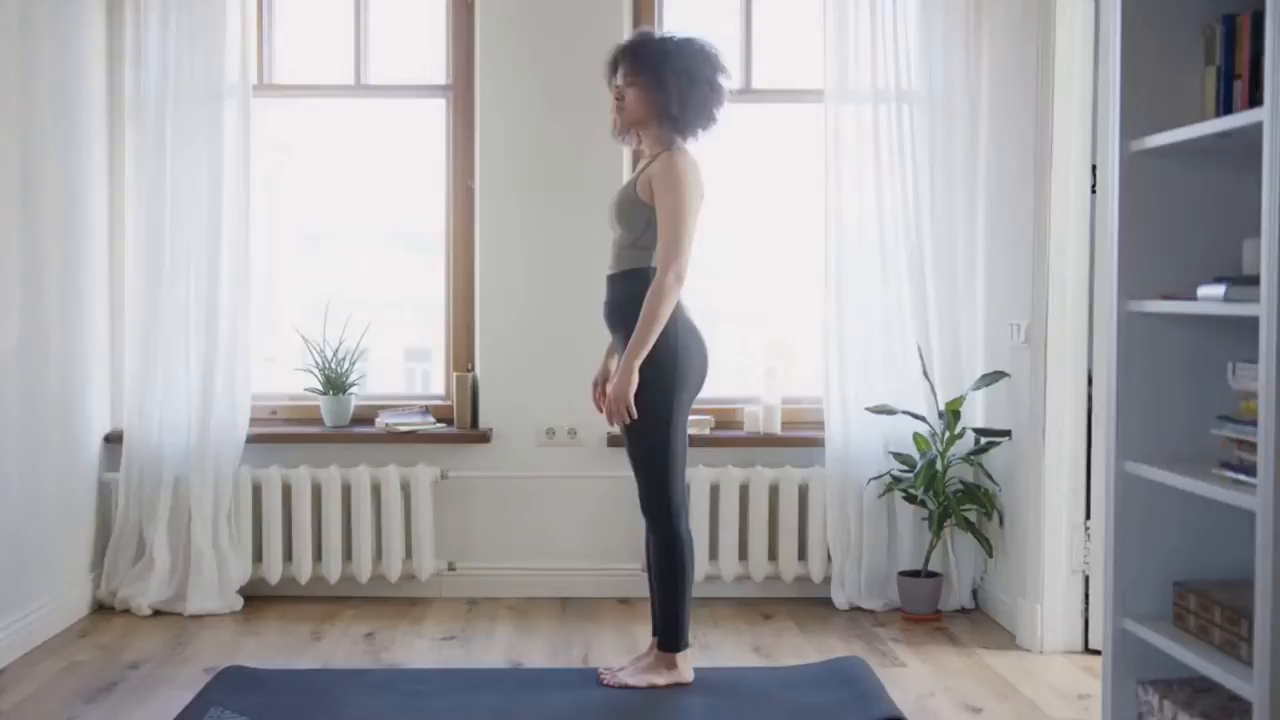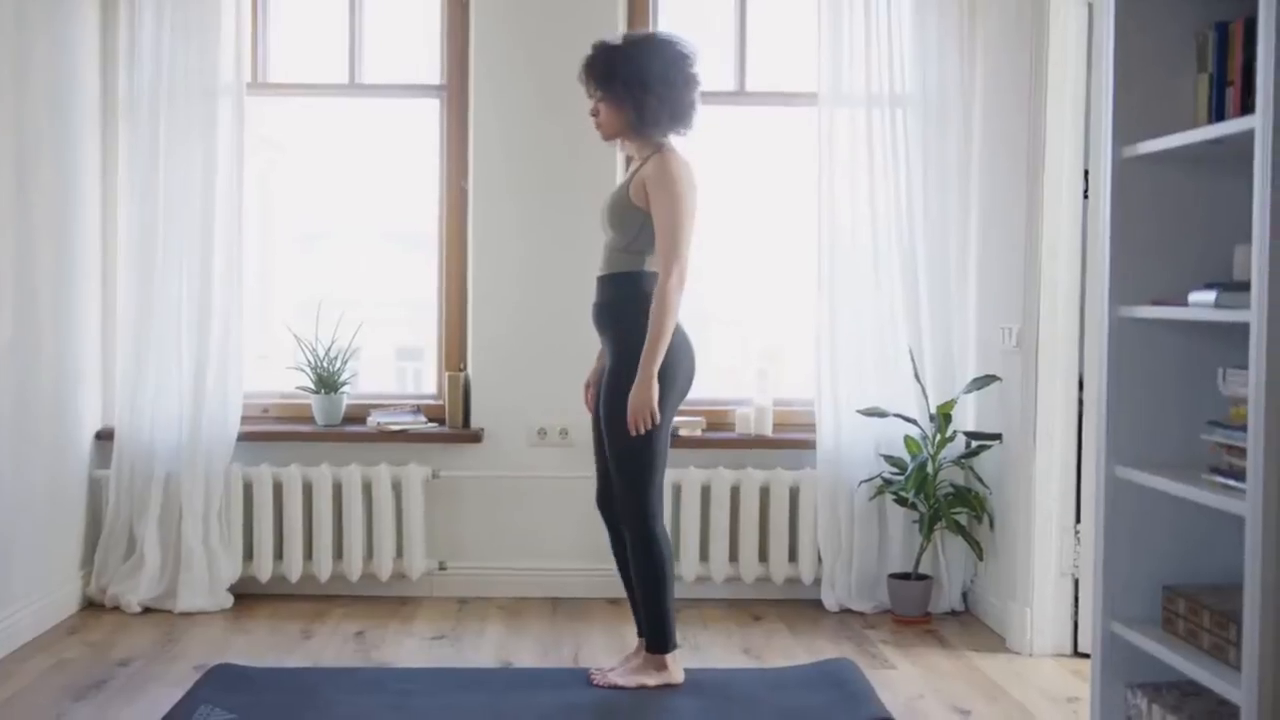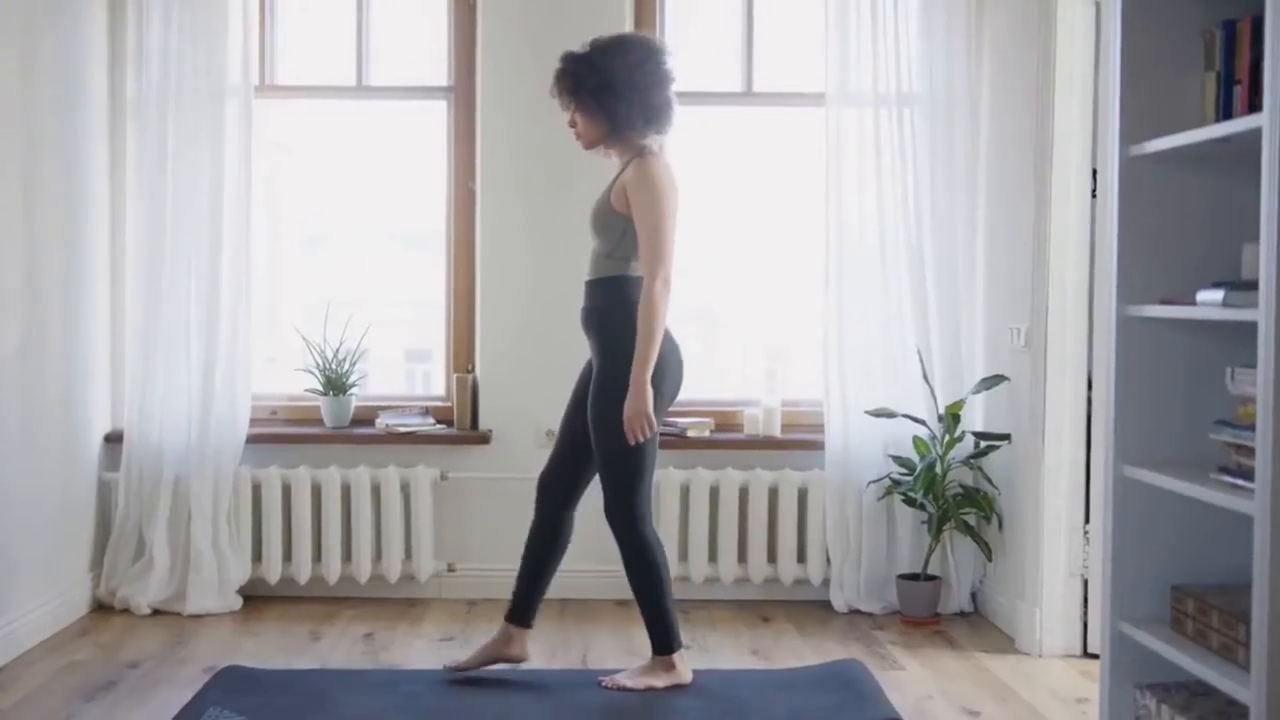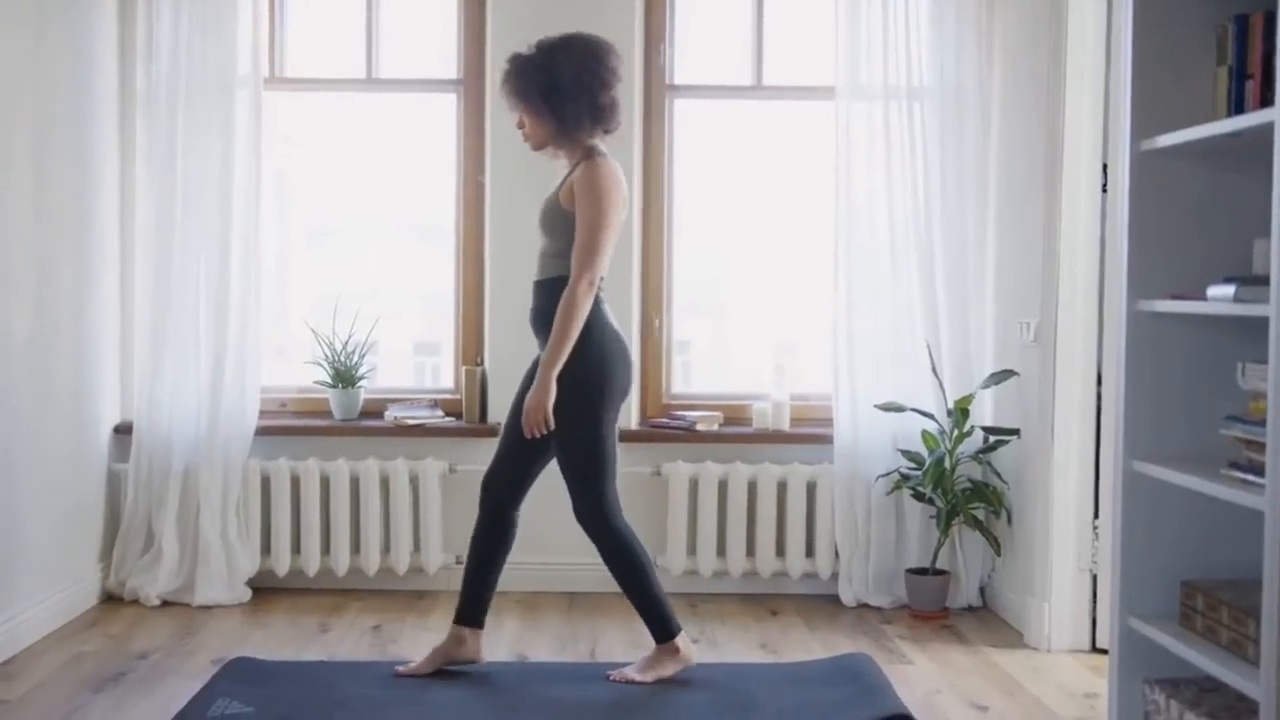
dt=0.4s
person 1, frame 1
left shoulder: (674, 164)
right shoulder: (649, 164)
left elbow: (670, 274)
left wrist: (631, 365)
right wrist: (610, 360)
left hip: (662, 352)
right hip: (647, 347)
left knee: (663, 505)
right knee: (656, 504)
left ankle: (674, 657)
right ankle: (661, 646)
person 1, frame 2
left shoulder: (666, 167)
right shoulder: (640, 167)
left elbow: (670, 276)
left wrist: (648, 373)
right wrist: (603, 363)
left hip: (649, 353)
right hip: (627, 350)
left knee: (636, 507)
right knee: (617, 504)
left ankle: (661, 657)
right ankle: (649, 640)
person 1, frame 3
left shoulder: (648, 172)
right shoulder: (631, 171)
left elbow: (657, 281)
left wrist: (642, 382)
left hip: (633, 359)
right hip: (611, 357)
left knee: (626, 511)
right knee: (554, 492)
left ankle: (669, 659)
right ankle: (514, 633)
person 1, frame 4
left shoulder: (597, 174)
right shoulder: (576, 171)
left elbow: (584, 281)
left wrist: (548, 378)
left hip: (584, 359)
right hip: (564, 354)
left knee: (596, 508)
right knee: (498, 492)
left ankle: (670, 645)
right ankle: (464, 637)
